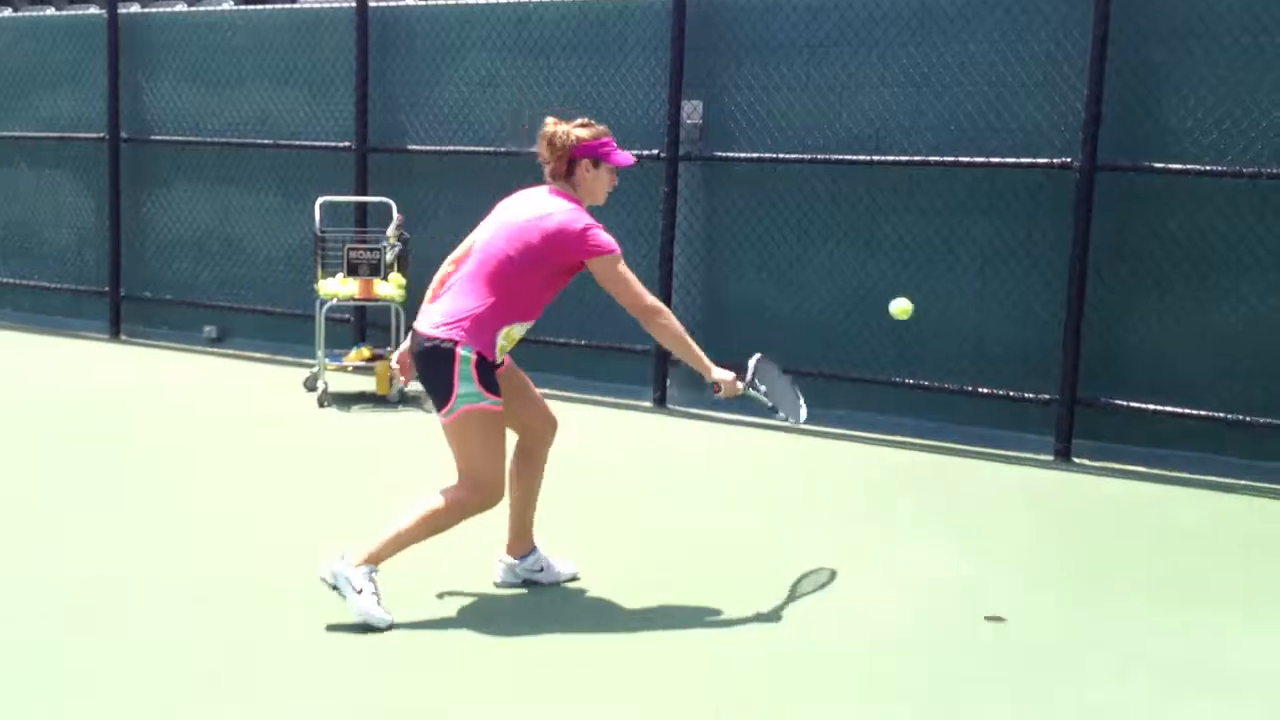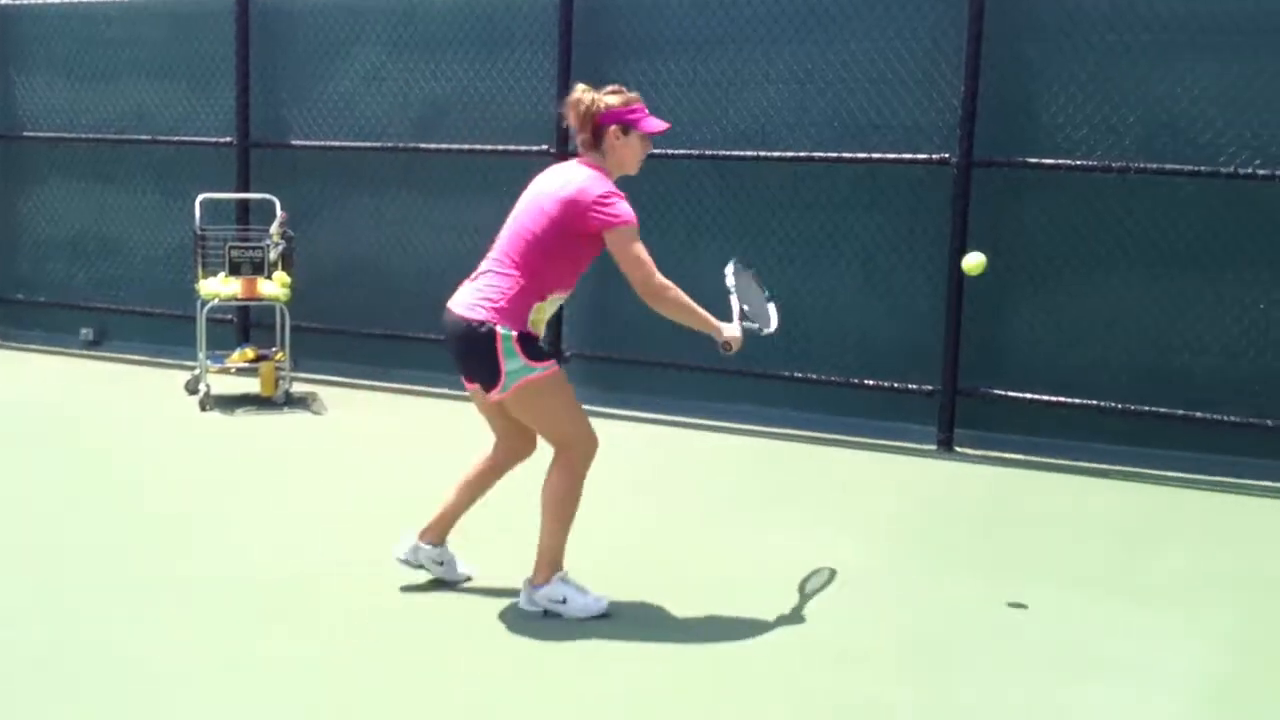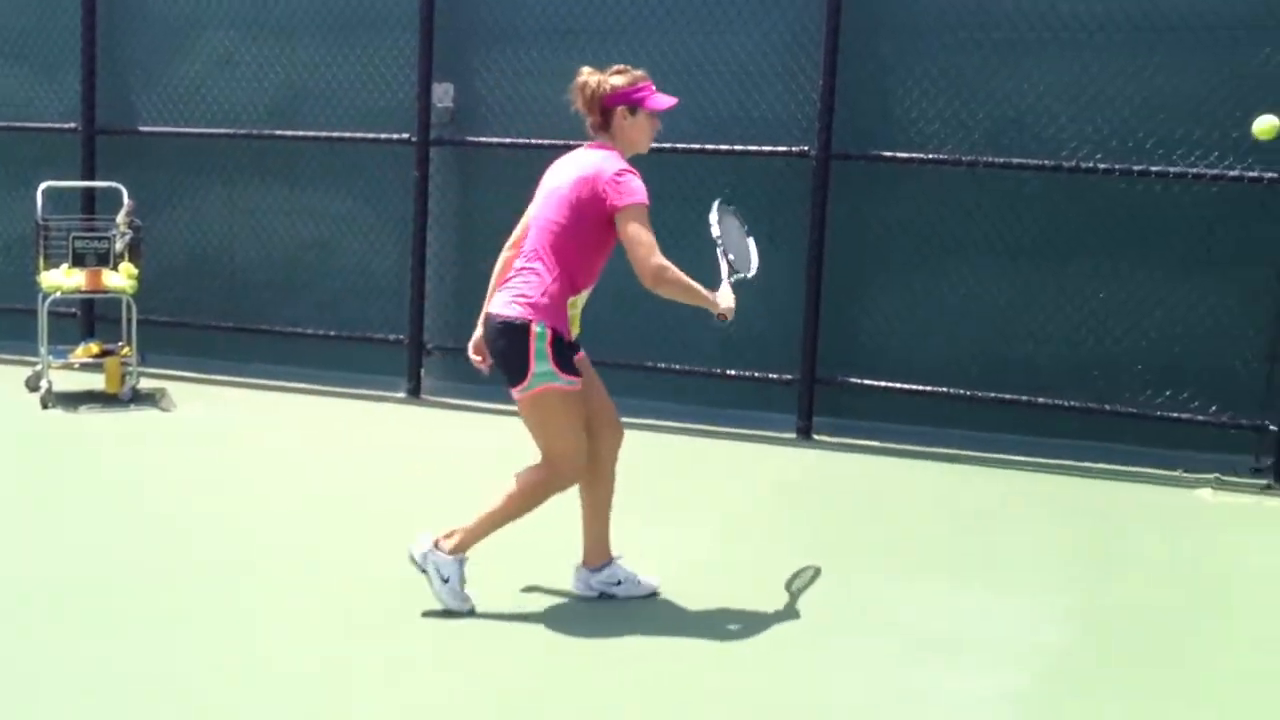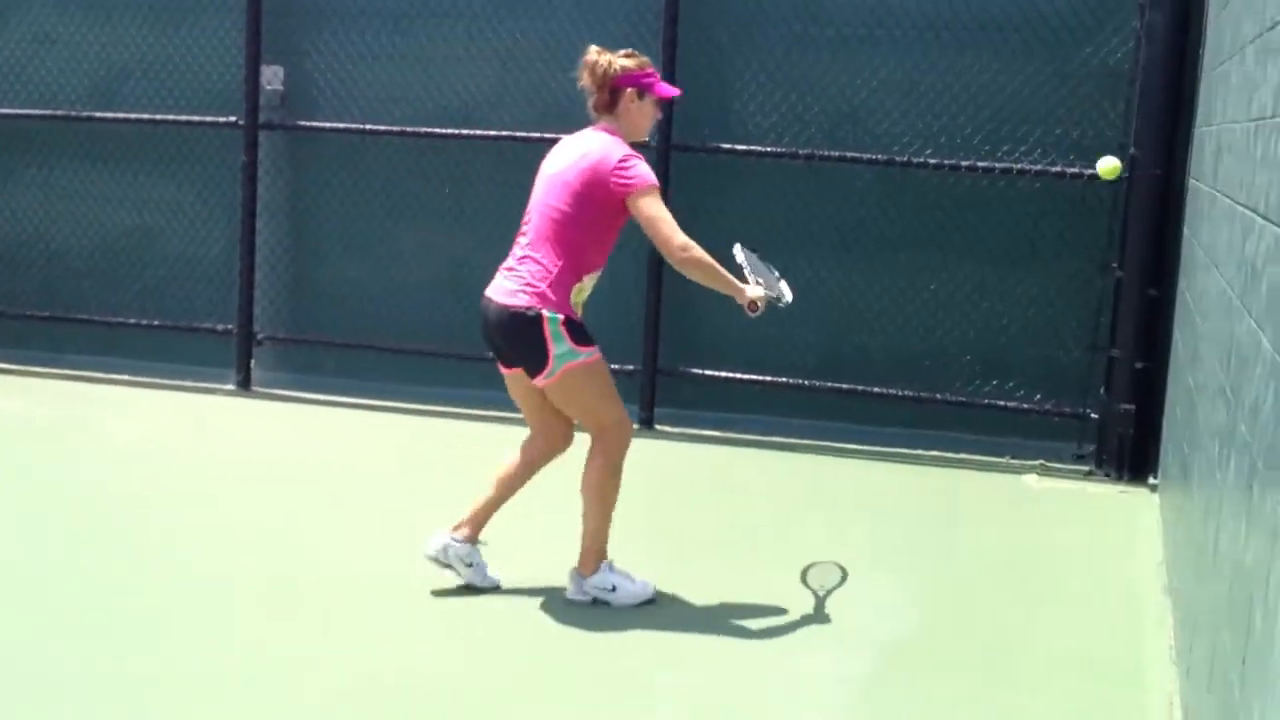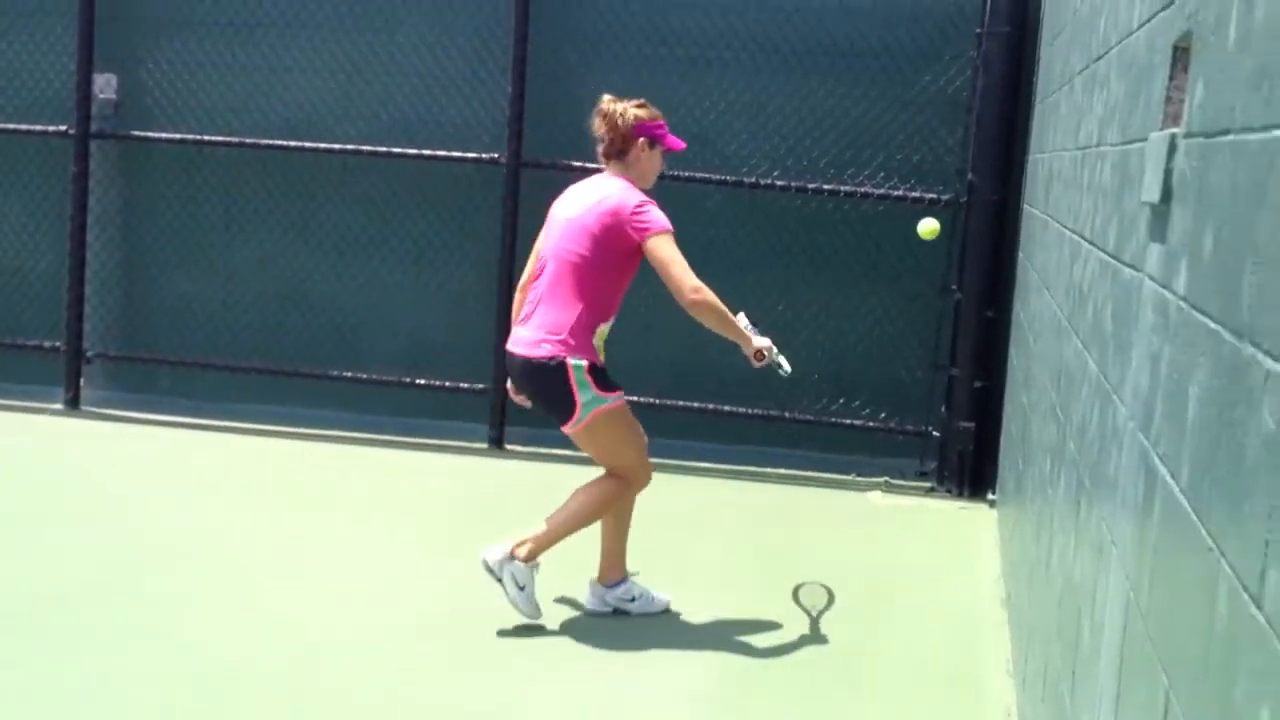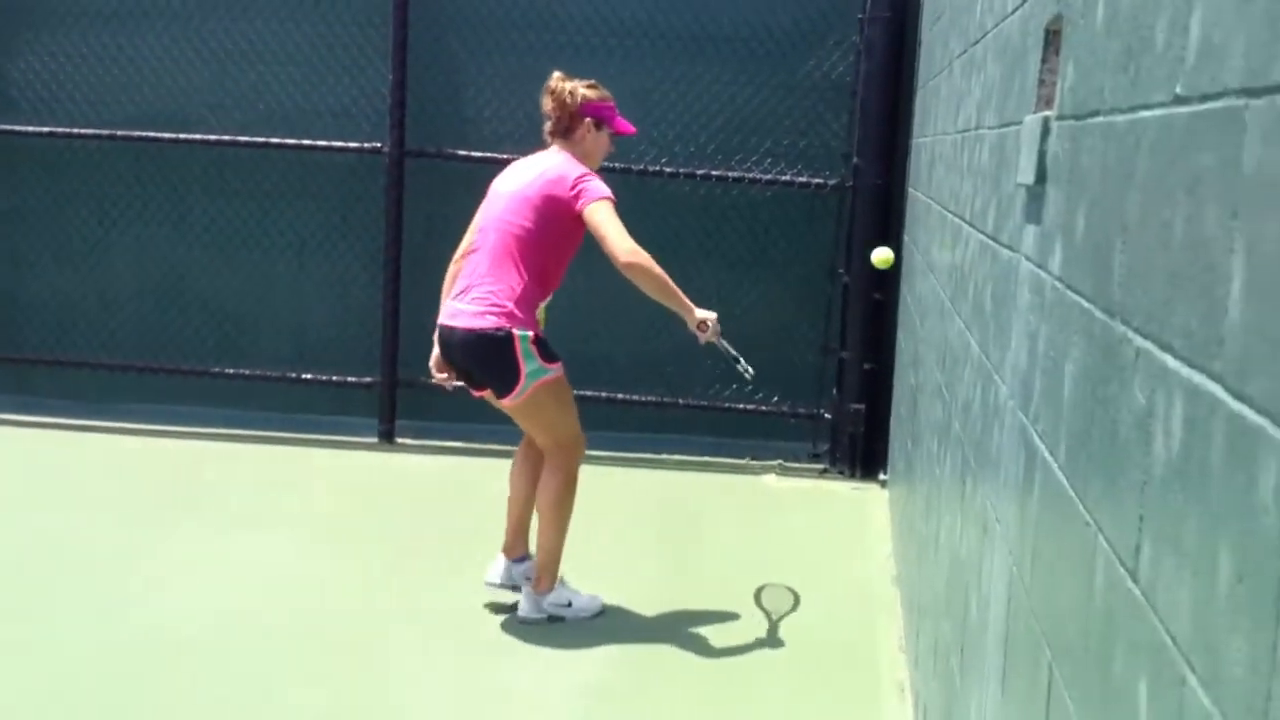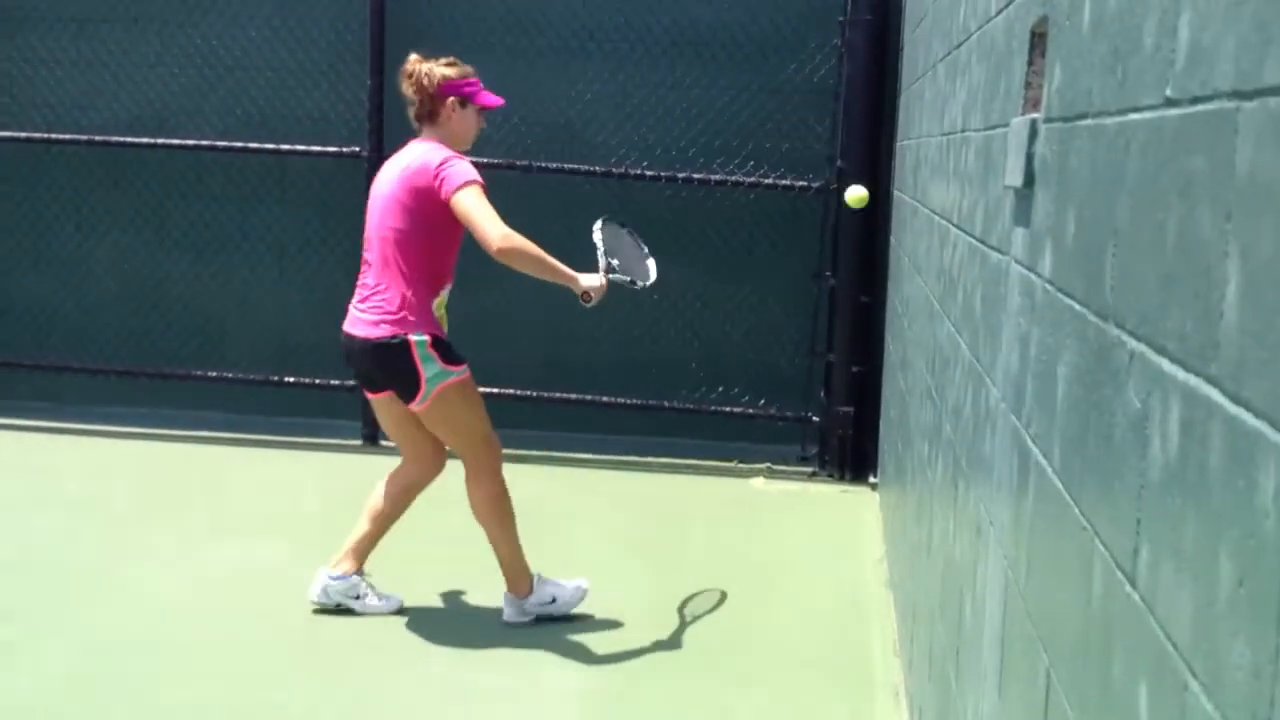
dt=0.5s
person 1, frame 1
left shoulder: (521, 201)
right shoulder: (581, 229)
left elbow: (450, 268)
right elbow: (649, 311)
left wrist: (415, 340)
right wrist: (710, 370)
left hip: (442, 339)
right hip: (458, 353)
left knee: (540, 428)
right knee: (481, 489)
left ankle: (521, 557)
right ankle: (357, 567)
person 1, frame 2
left shoulder: (559, 174)
right shoulder: (602, 198)
right elbow: (654, 289)
right wrist: (719, 328)
left hip: (469, 323)
right hip: (495, 335)
left knee: (514, 444)
right knee: (577, 445)
left ankle: (429, 542)
right ankle: (545, 581)
person 1, frame 3
left shoulder: (569, 164)
right shoulder: (617, 175)
left elbow: (513, 248)
right elbow: (653, 272)
left wrist: (485, 324)
right wrist: (714, 300)
left hip: (524, 324)
right hip: (533, 332)
left knee: (605, 432)
right knee: (568, 465)
left ankle: (596, 567)
right ankle: (447, 548)
person 1, frame 4
left shoulder: (571, 146)
right shoulder: (622, 161)
right elbow: (679, 250)
right wrist: (740, 288)
left hip: (505, 307)
right hip: (537, 319)
left knee: (553, 434)
right knee: (613, 430)
left ankle: (459, 538)
right ankle: (591, 571)
person 1, frame 5
left shoulder: (572, 195)
right shoulder: (635, 208)
left elbow: (526, 284)
right elbow: (692, 295)
right wrist: (747, 339)
left hip: (528, 355)
right hip: (564, 363)
left knee: (627, 456)
right knee: (634, 472)
left ankle: (611, 582)
right ankle: (520, 554)
person 1, frame 6
left shoulder: (515, 172)
right shoulder: (578, 180)
left elbow: (460, 258)
right elbow: (629, 259)
left wrist: (441, 341)
right wrist: (689, 311)
left hip: (458, 328)
right hip: (503, 337)
left knee: (544, 435)
right knee: (565, 450)
left ankle: (512, 557)
right ankle: (543, 590)
person 1, frame 7
left shoulder: (398, 165)
right shoulder: (446, 165)
right elbow: (501, 243)
right wrist: (575, 279)
left hip: (366, 337)
right hip: (407, 342)
left knee: (424, 459)
right knee: (484, 456)
left ankle: (342, 574)
right ankle: (524, 591)
